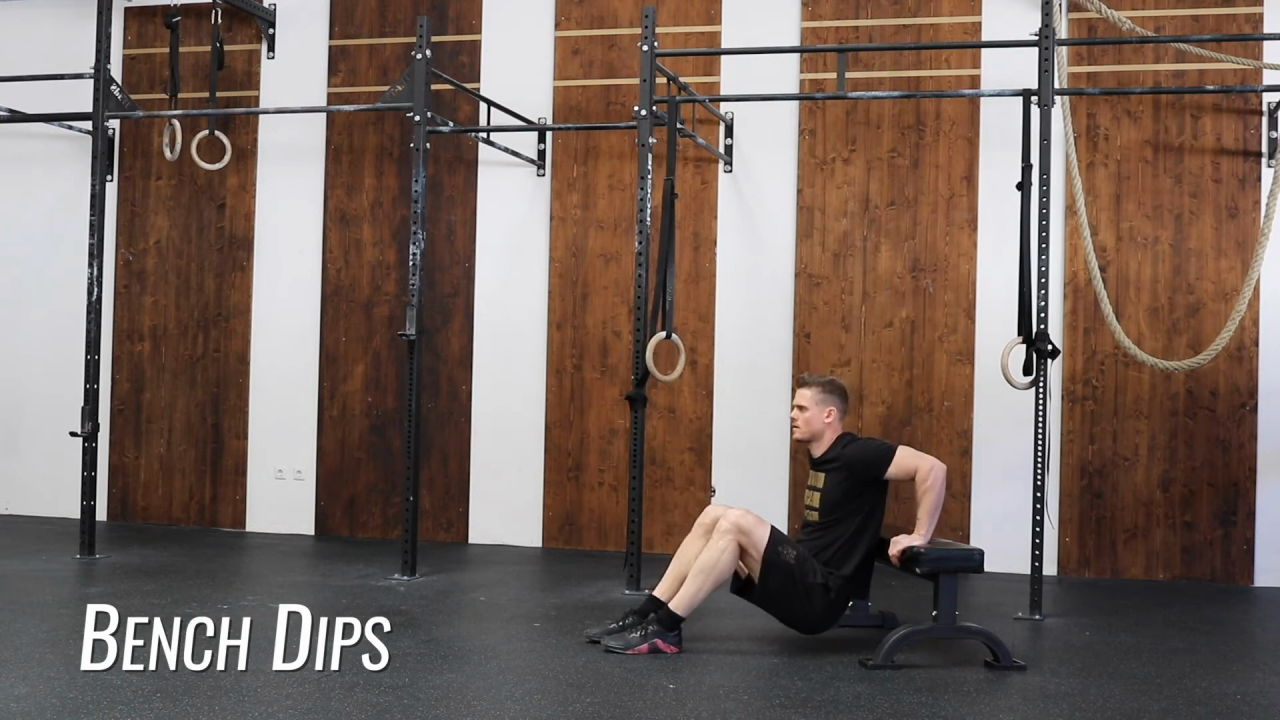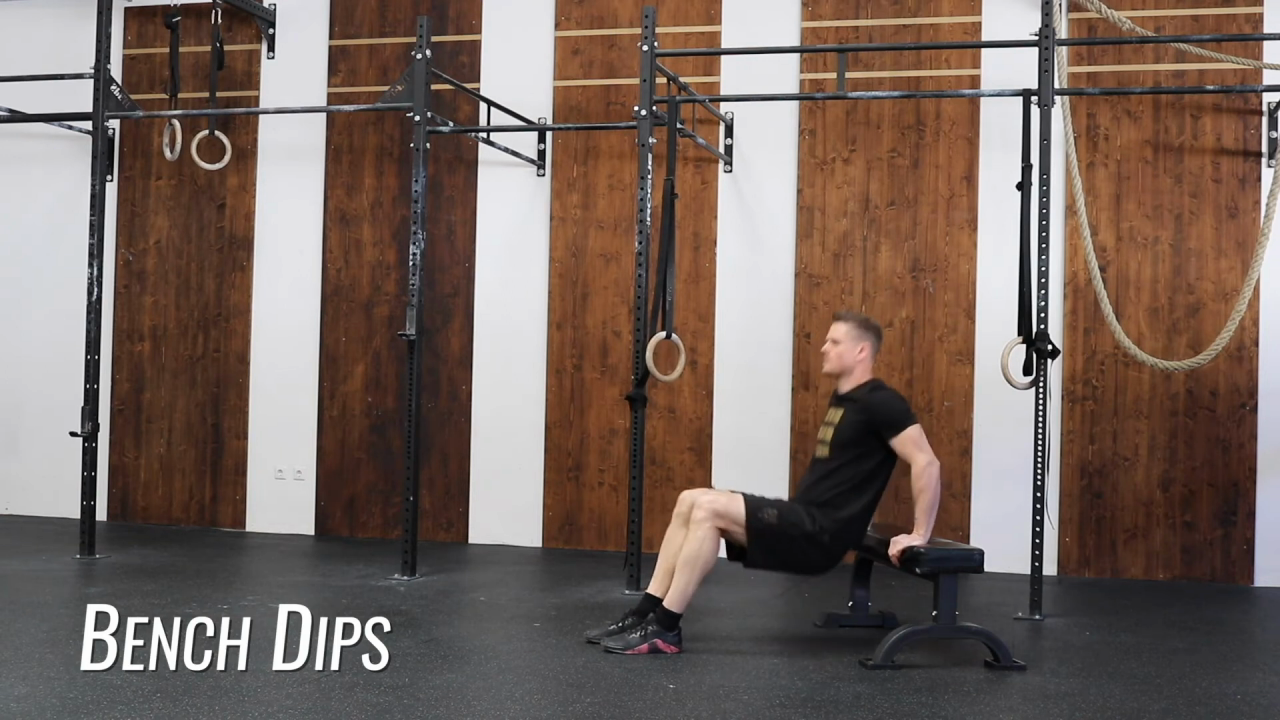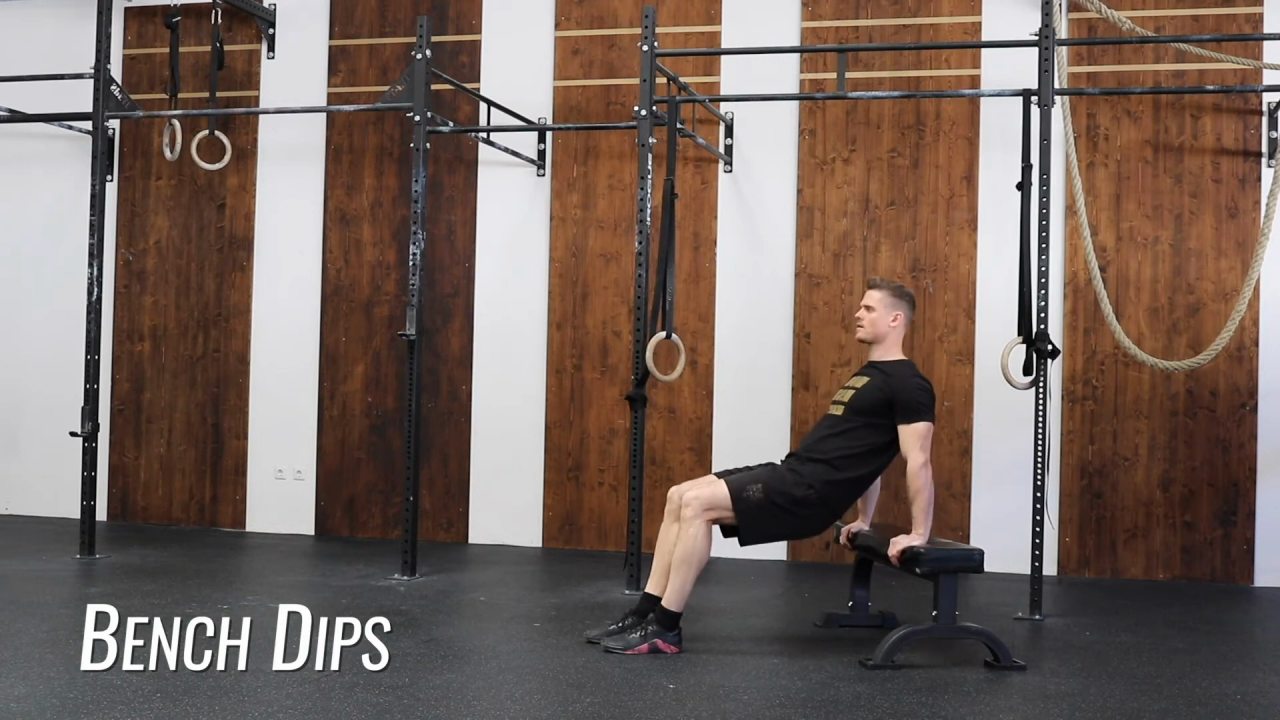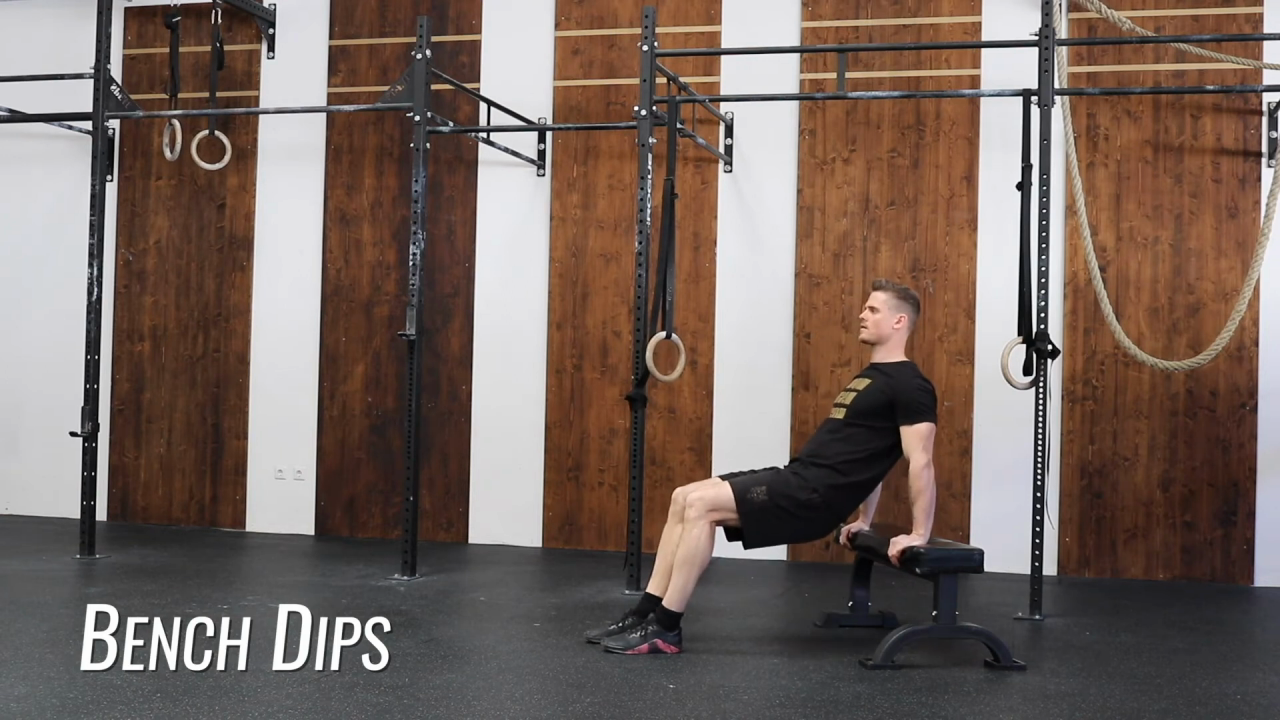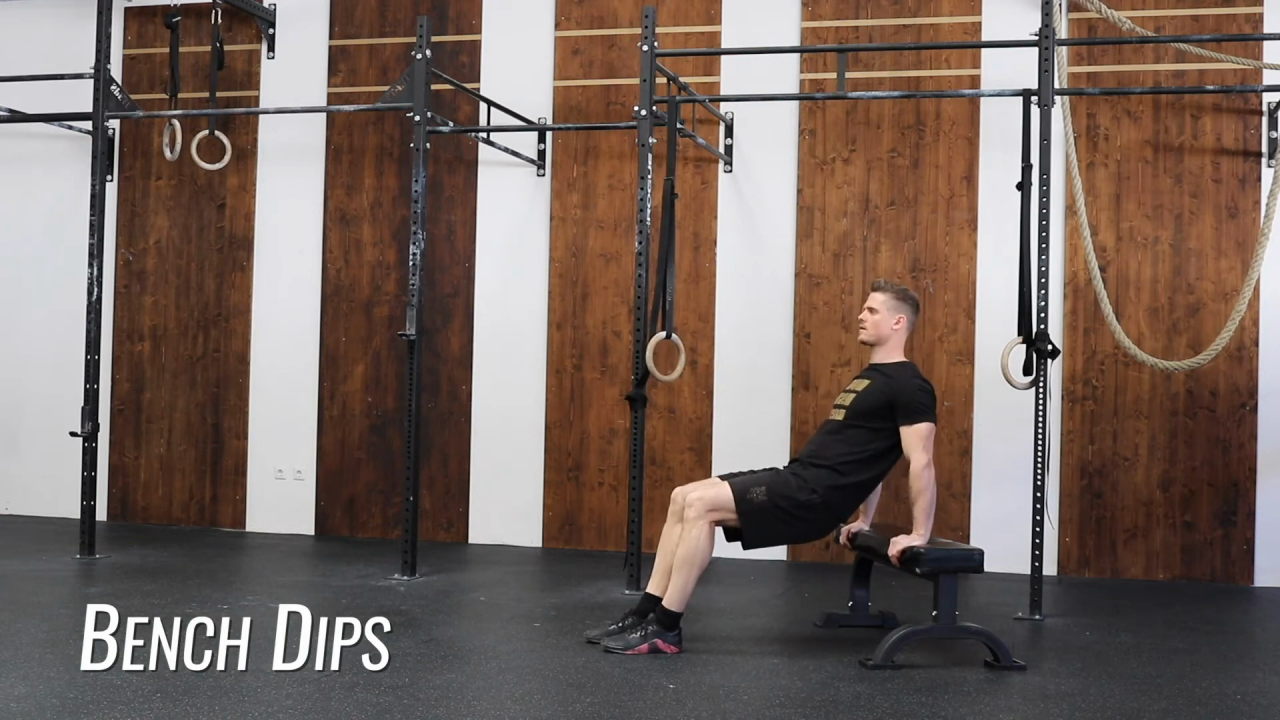
dt=0.4s
person 1, frame 1
left shoulder: (855, 454)
right shoulder: (823, 454)
left elbow: (932, 468)
left wrist: (919, 537)
left hip: (819, 594)
right hip: (802, 576)
left knee: (735, 522)
right knee: (713, 517)
left ankle: (665, 629)
right ankle: (644, 614)
person 1, frame 2
left shoulder: (877, 402)
right shoulder: (843, 399)
left elbow: (926, 462)
left wrist: (919, 535)
right wrist: (854, 521)
left hip: (820, 534)
right hip: (803, 522)
left knee: (708, 509)
right knee: (690, 501)
left ankle: (664, 628)
right ankle: (645, 612)
person 1, frame 3
left shoulder: (906, 384)
right shoulder: (870, 373)
left elbow: (918, 461)
left wrist: (918, 535)
right wrist: (864, 520)
left hip: (811, 490)
right hip: (792, 475)
left knee: (696, 504)
right knee: (678, 497)
left ankle: (664, 628)
right ankle: (646, 613)
person 1, frame 4
left shoulder: (908, 385)
right shoulder: (872, 376)
left elbow: (920, 461)
left wrist: (918, 535)
right wrist: (863, 521)
left hip: (816, 494)
right hip: (797, 479)
left knee: (701, 504)
right knee: (683, 499)
left ankle: (665, 627)
right ankle: (647, 612)
person 1, frame 5
left shoulder: (907, 385)
right shoulder: (871, 376)
left elbow: (921, 461)
left wrist: (918, 535)
right wrist: (864, 520)
left hip: (816, 495)
right hip: (797, 480)
left knee: (701, 504)
right knee: (683, 498)
left ankle: (665, 628)
right ankle: (646, 612)
